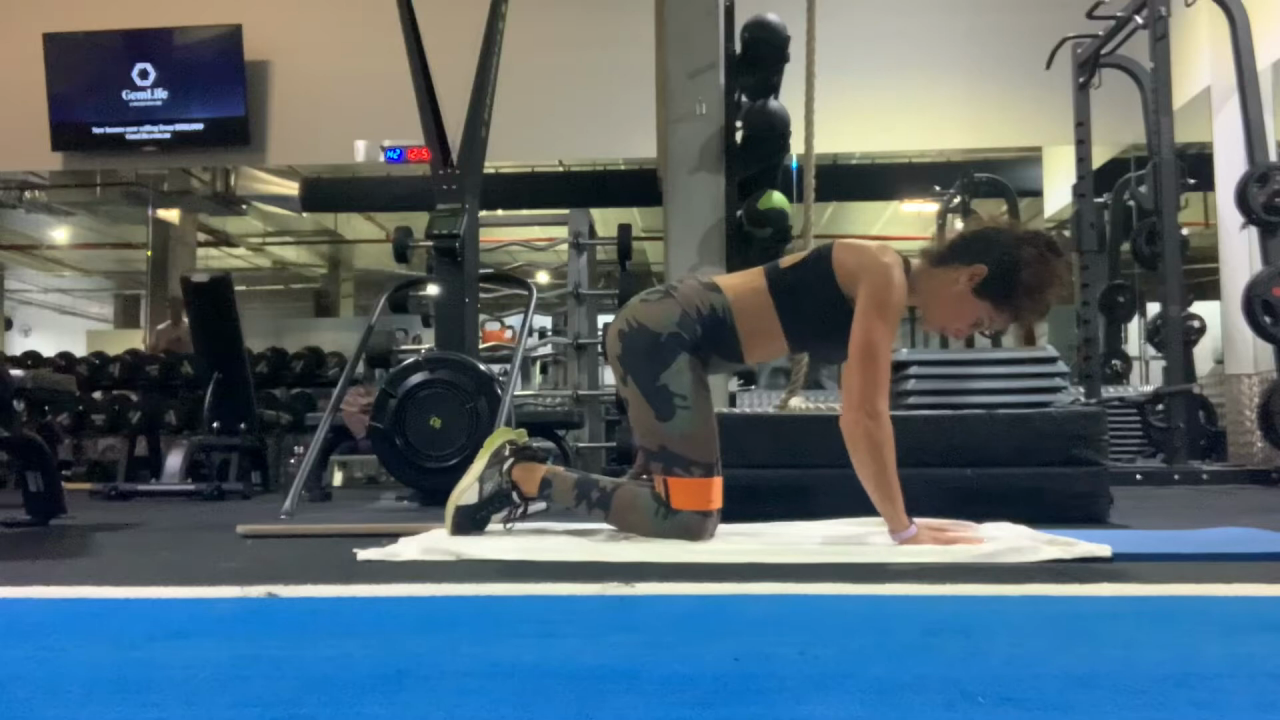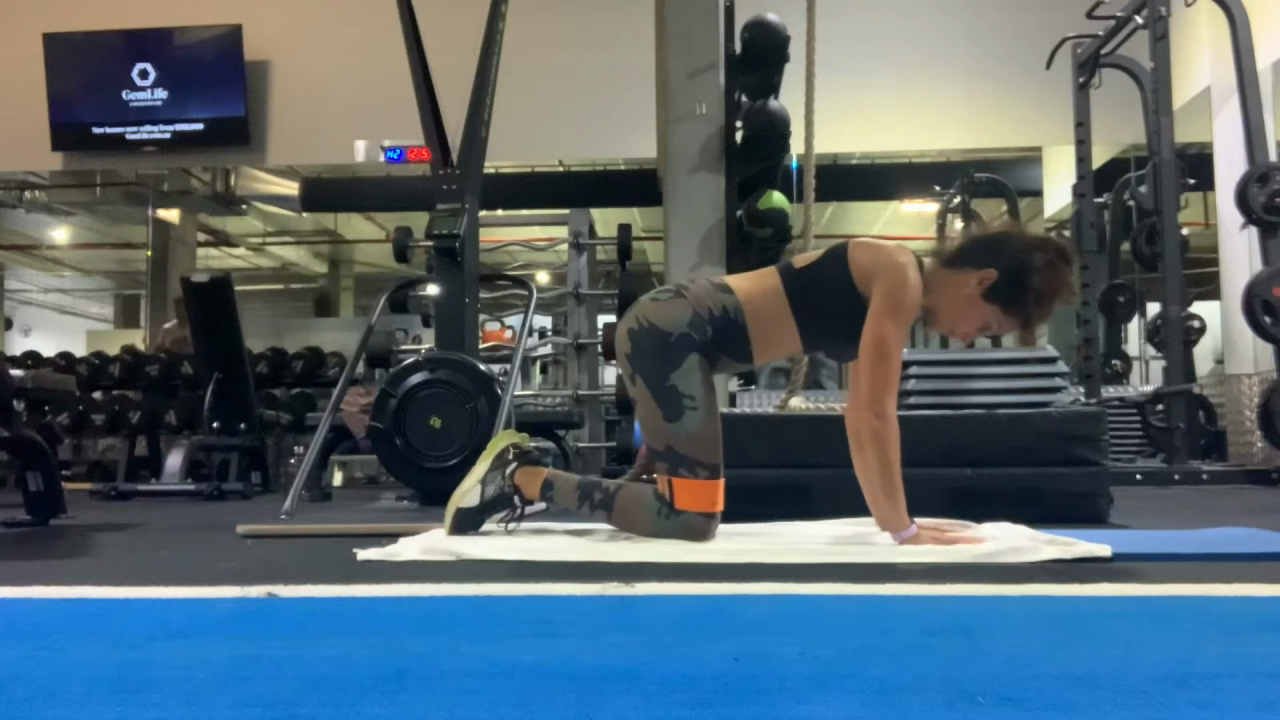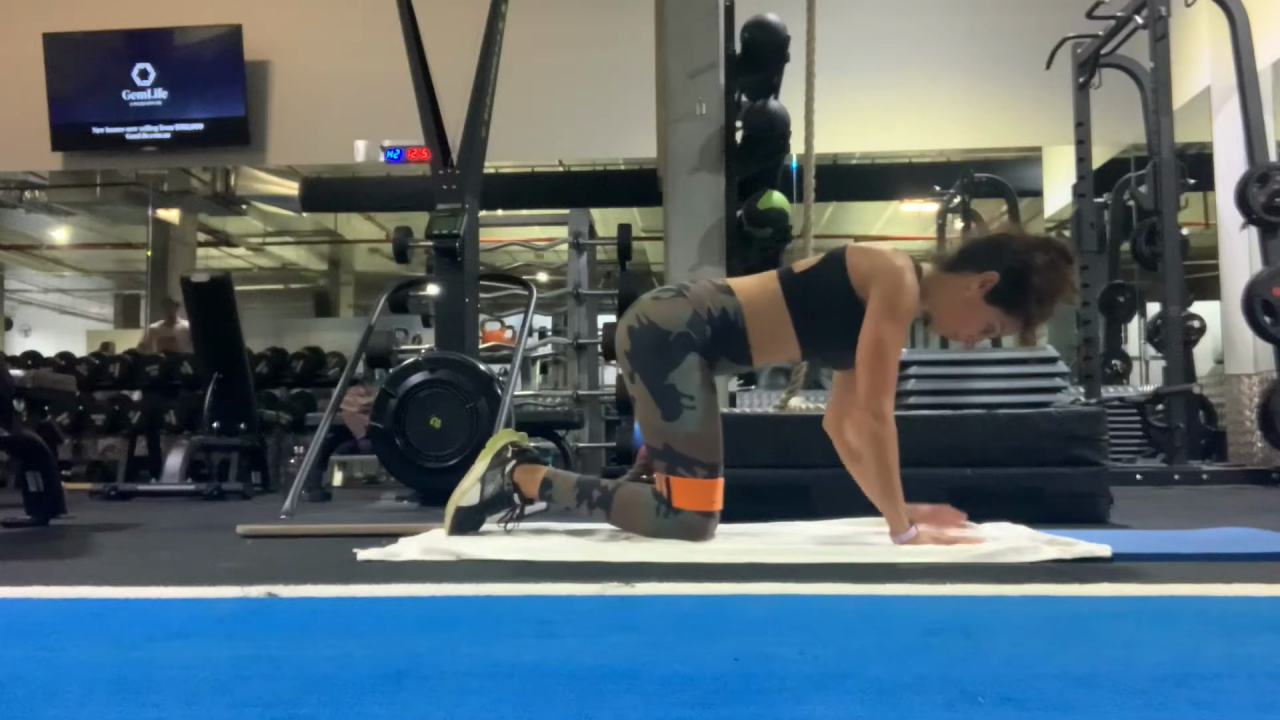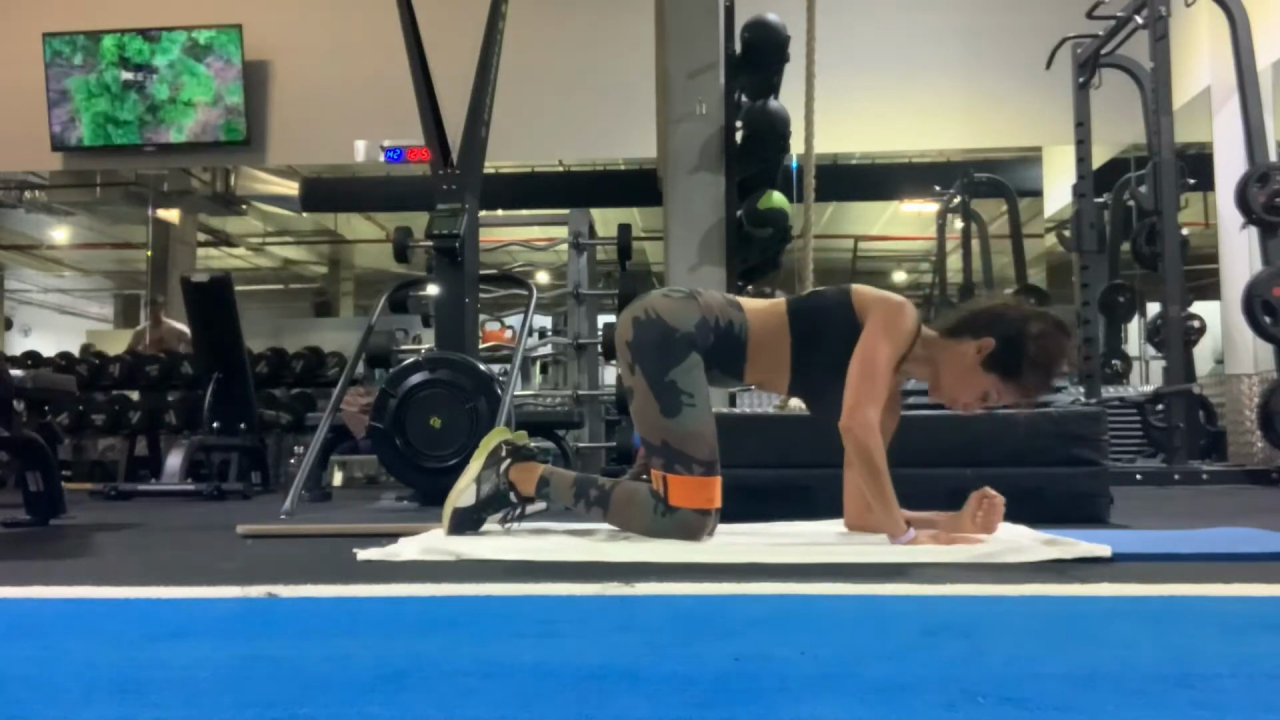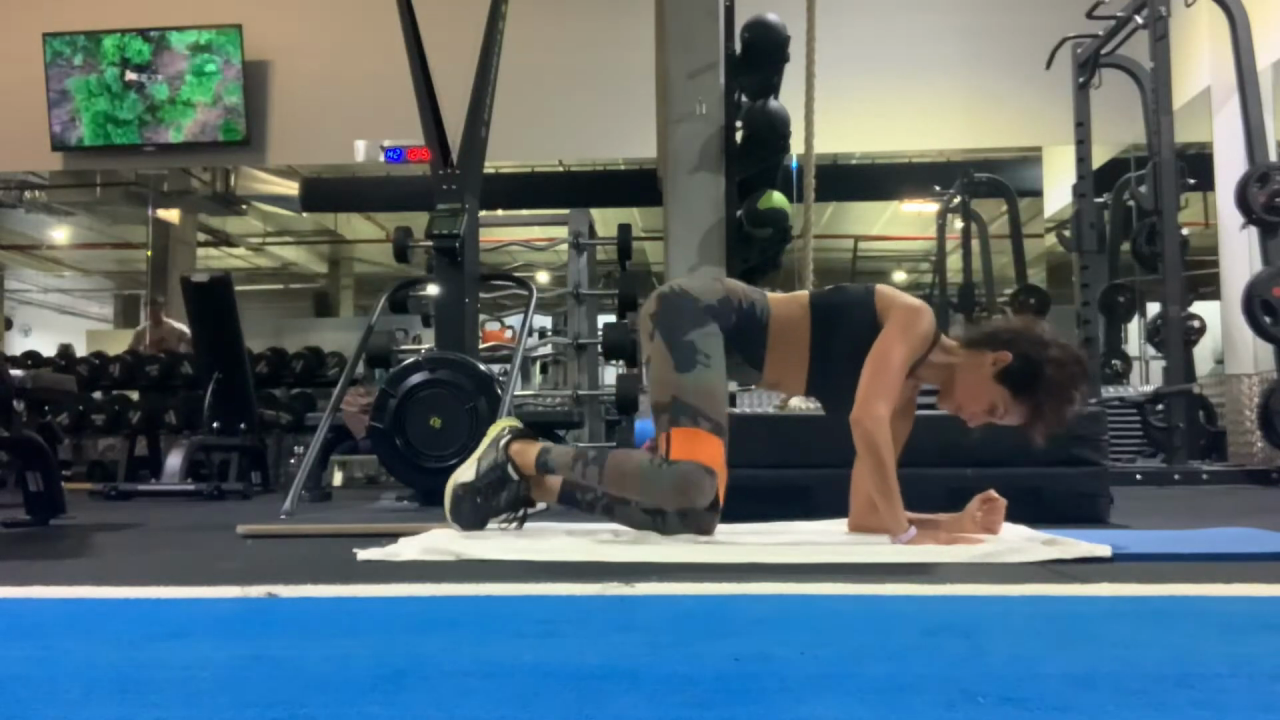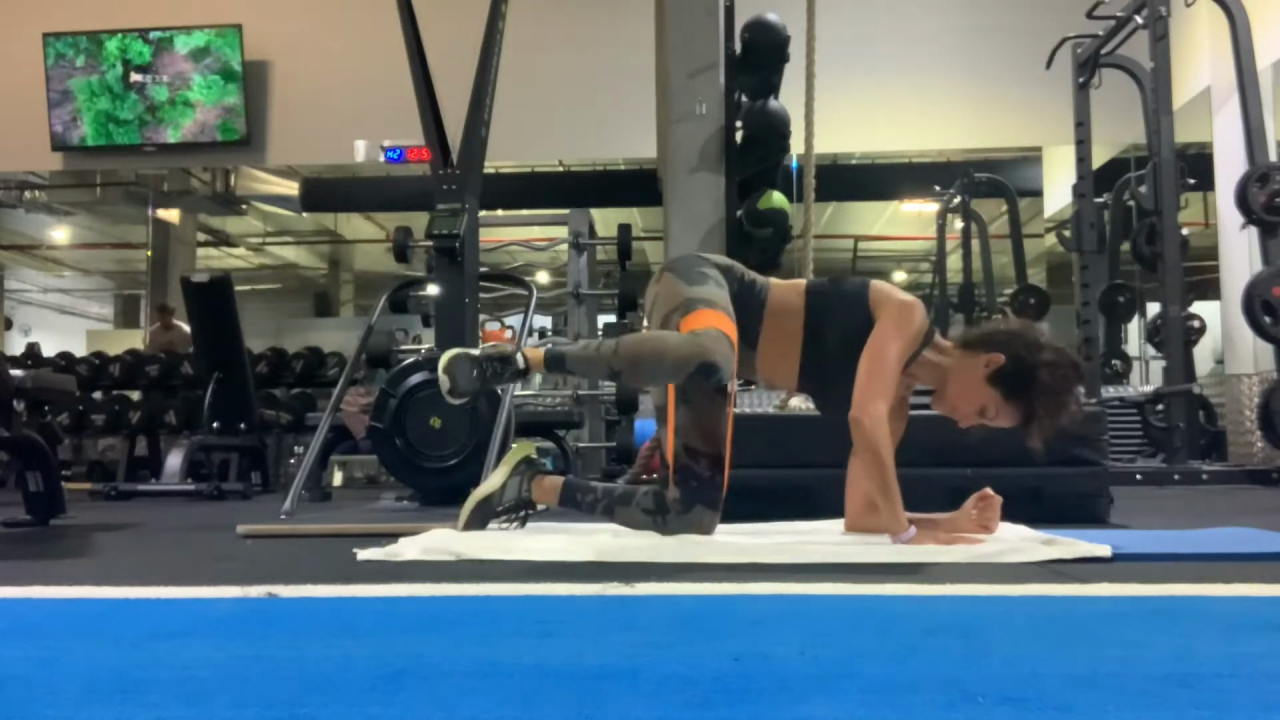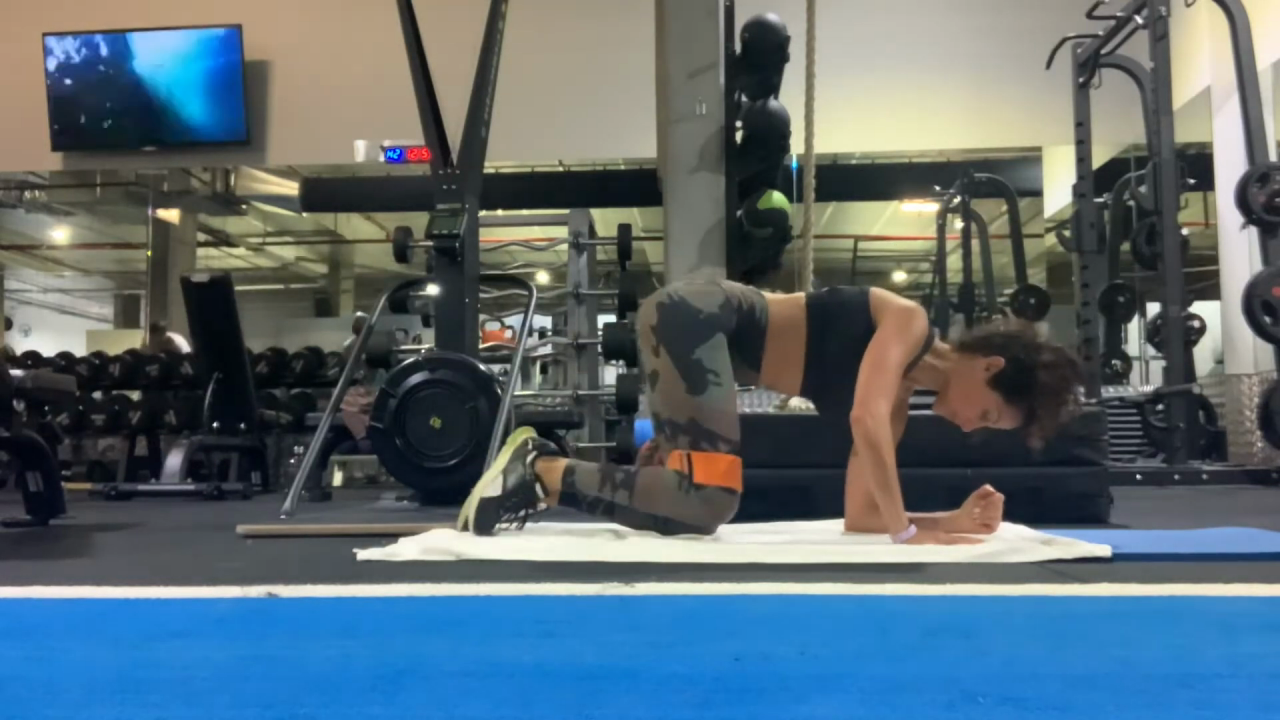
dt=0.5s
person 1, frame 1
left shoulder: (874, 295)
right shoulder: (885, 275)
left elbow: (854, 421)
right elbow: (870, 415)
left wrist: (896, 516)
right wrist: (904, 529)
left hip: (667, 339)
right hip: (658, 333)
left knee: (685, 506)
right knee: (687, 519)
left ankle: (521, 470)
right ankle: (516, 472)
person 1, frame 2
left shoulder: (883, 296)
right shoulder: (901, 276)
left elbow: (859, 420)
right elbow: (878, 414)
left wrist: (886, 520)
right wrist: (904, 528)
left hip: (674, 335)
right hip: (669, 331)
left knee: (681, 502)
right knee: (691, 519)
left ankle: (523, 471)
right ankle: (518, 478)
person 1, frame 3
left shoulder: (881, 305)
right shoulder: (897, 279)
left elbow: (841, 422)
right elbow: (874, 415)
left wrist: (894, 507)
right wrist: (903, 529)
left hip: (679, 339)
right hip: (671, 331)
left knee: (686, 507)
right knee: (688, 521)
left ankle: (523, 472)
right ankle: (517, 475)
person 1, frame 4
left shoulder: (892, 389)
right shoulder: (895, 317)
left elbow: (858, 512)
right elbow: (855, 425)
left wrist: (951, 521)
right wrist: (904, 532)
left hip: (680, 343)
right hip: (669, 329)
left knee: (690, 516)
right knee: (684, 519)
left ankle: (520, 470)
right ankle: (516, 473)
person 1, frame 5
left shoulder: (905, 399)
right shoulder: (914, 320)
left elbow: (862, 515)
right elbow: (864, 419)
left wrist: (953, 523)
right wrist: (904, 531)
left hip: (713, 340)
right hip: (697, 310)
left knee: (694, 516)
right knee: (691, 482)
left ankle: (534, 482)
right ankle: (516, 451)
person 1, frame 6
left shoulder: (901, 392)
right shoulder: (906, 315)
left elbow: (858, 514)
right elbow: (865, 417)
left wrist: (949, 520)
right wrist: (904, 528)
left hip: (715, 341)
right hip: (699, 281)
left knee: (692, 515)
right knee: (706, 370)
left ankle: (530, 482)
right ankle: (517, 359)
person 1, frame 7
left shoulder: (900, 398)
right shoulder: (908, 320)
left elbow: (858, 516)
right elbow: (864, 418)
left wrist: (950, 521)
right wrist: (905, 530)
left hip: (708, 343)
right hip: (695, 318)
left knee: (698, 515)
right knee: (713, 501)
left ankle: (542, 479)
right ankle: (540, 468)
